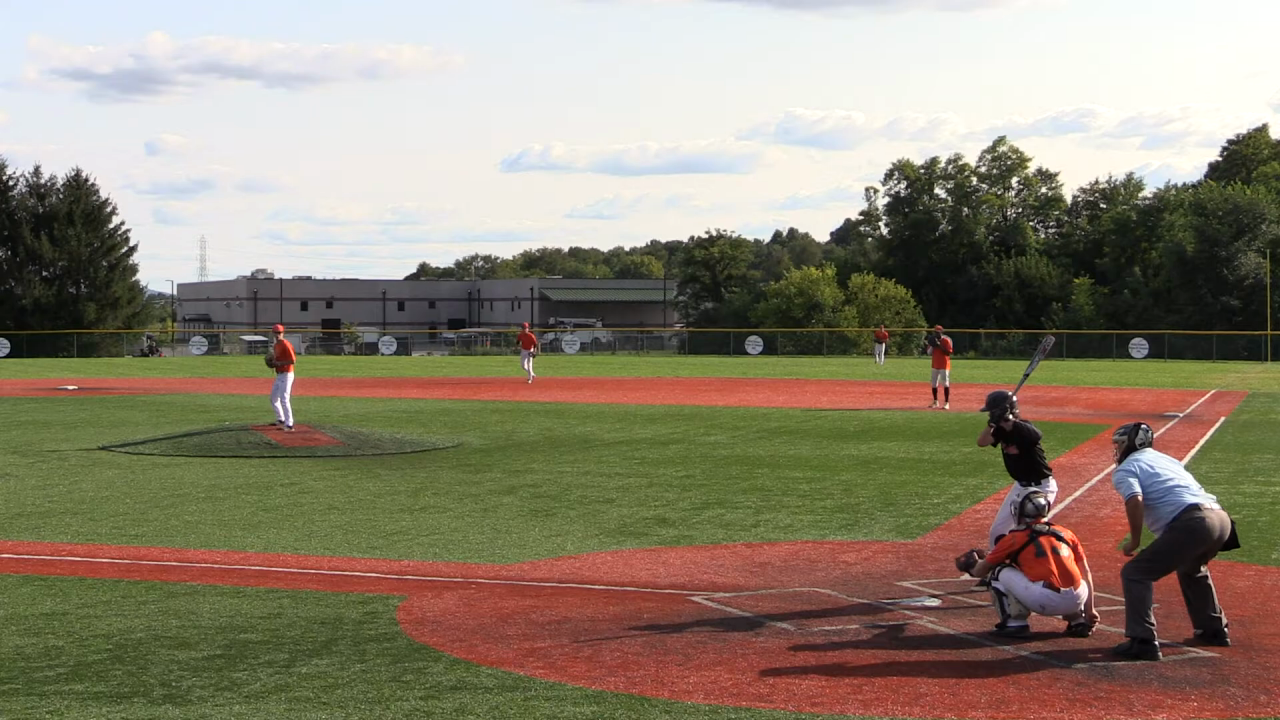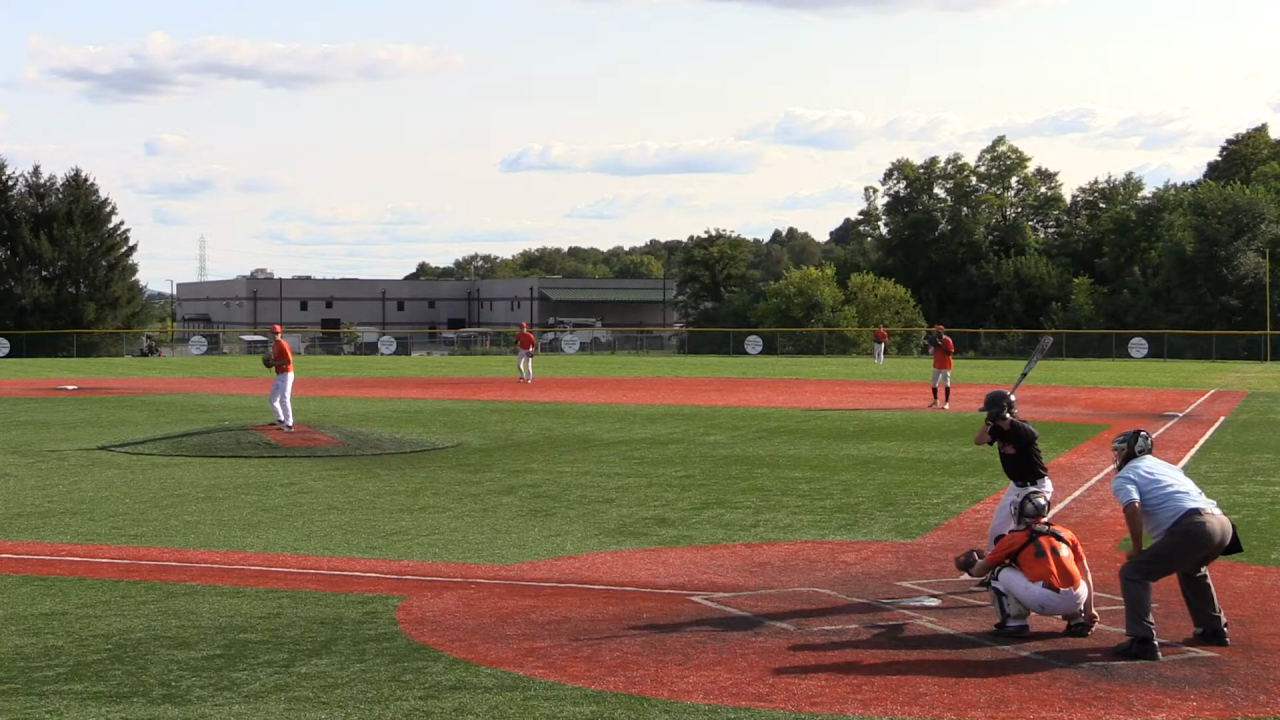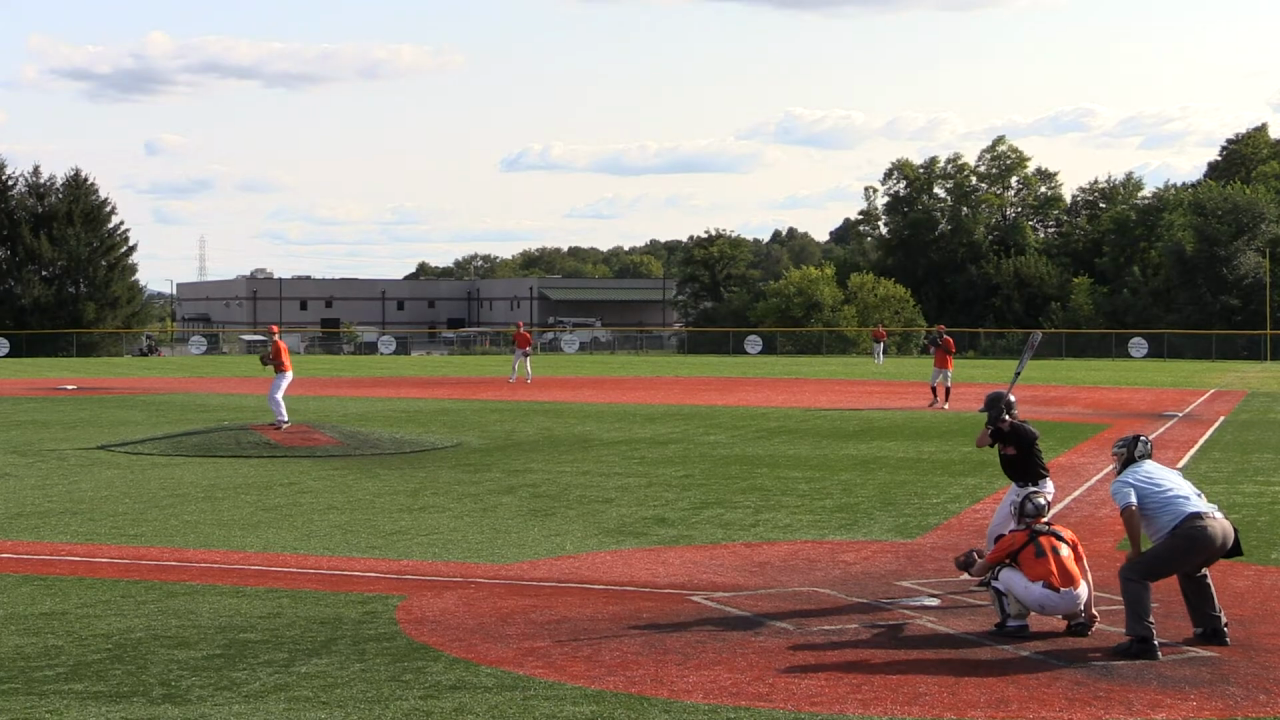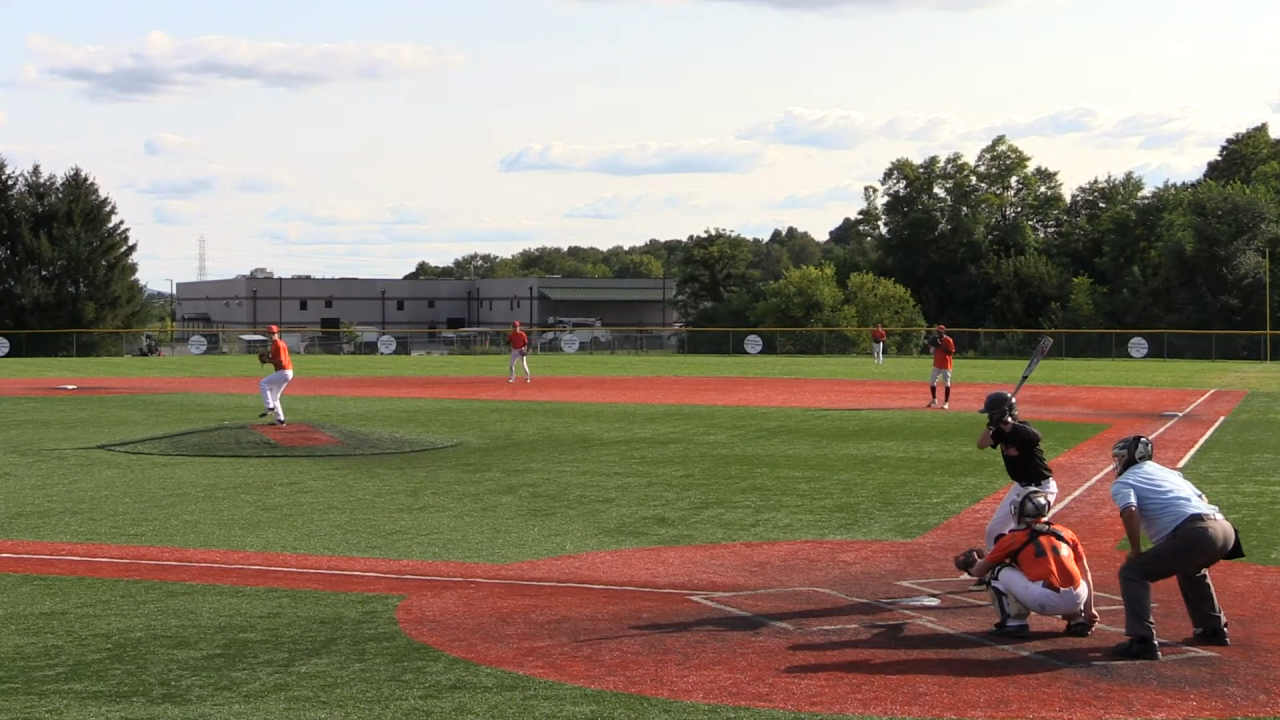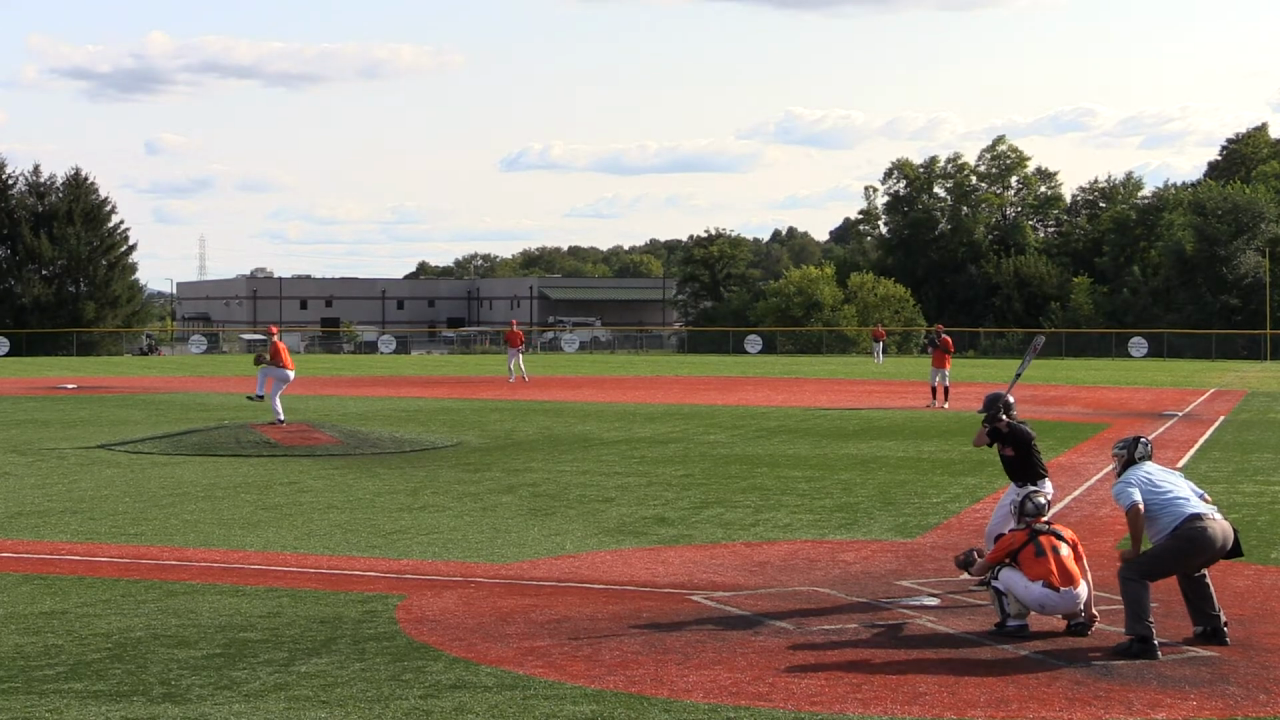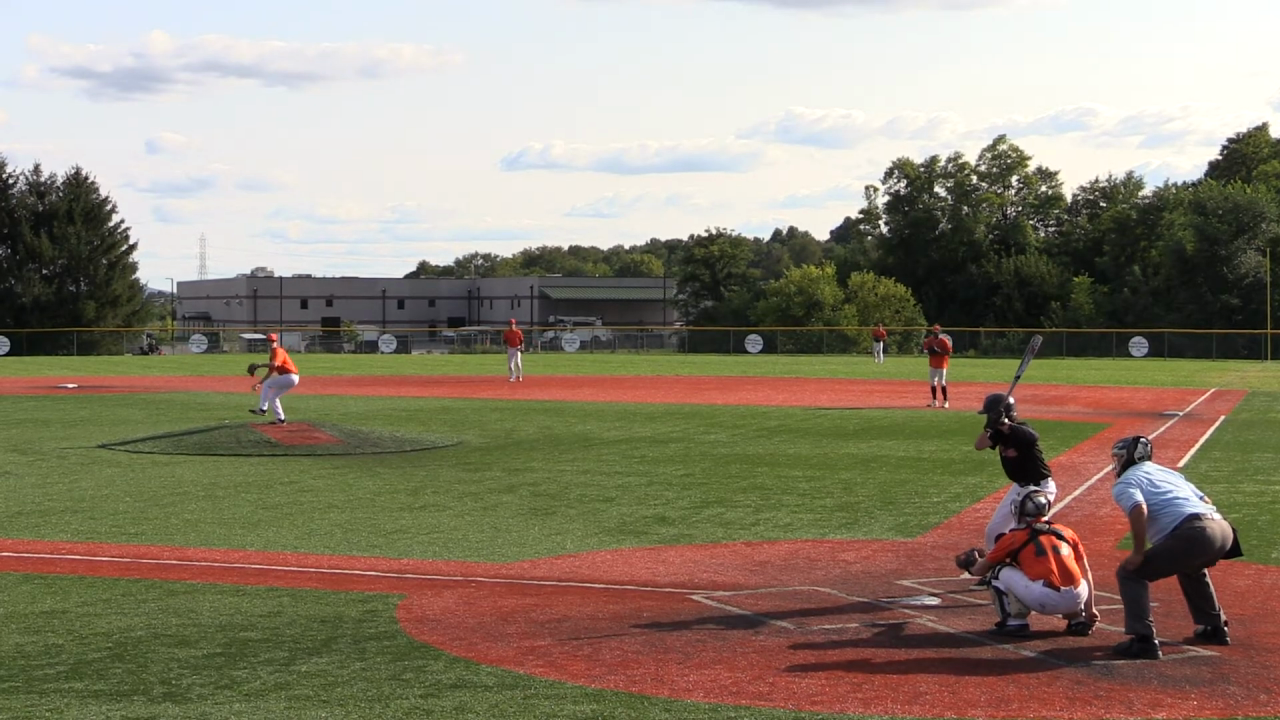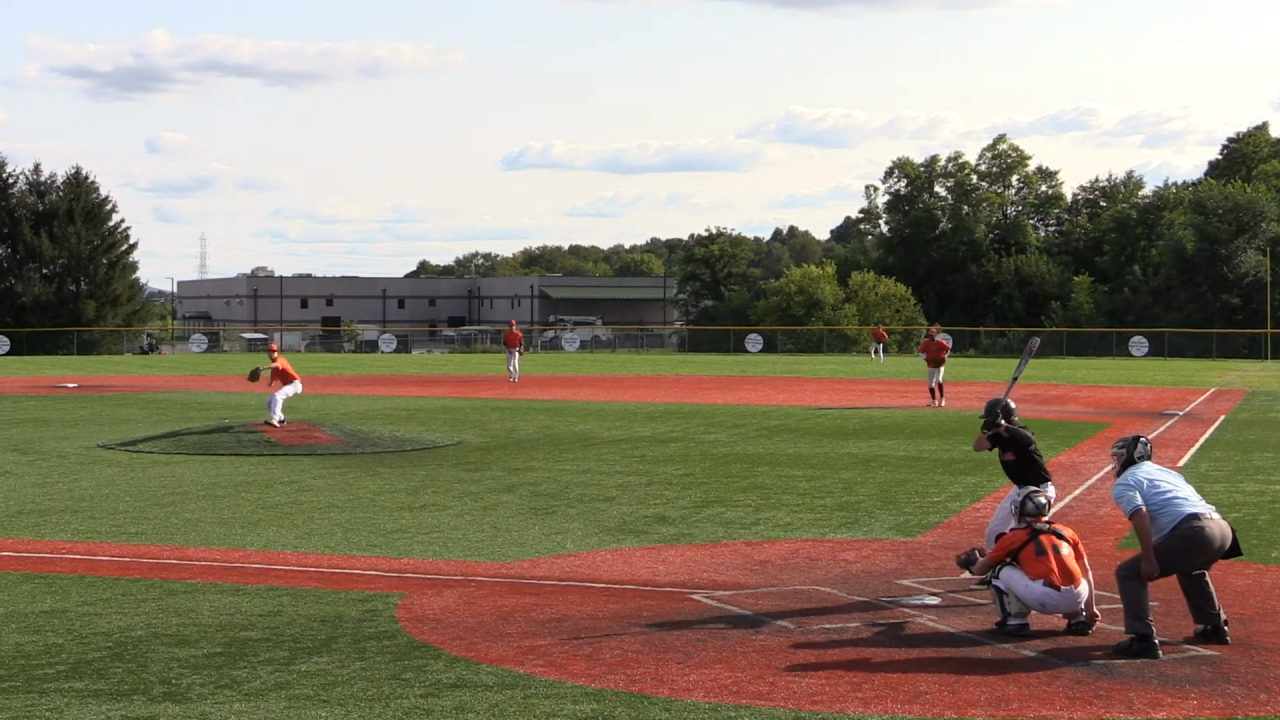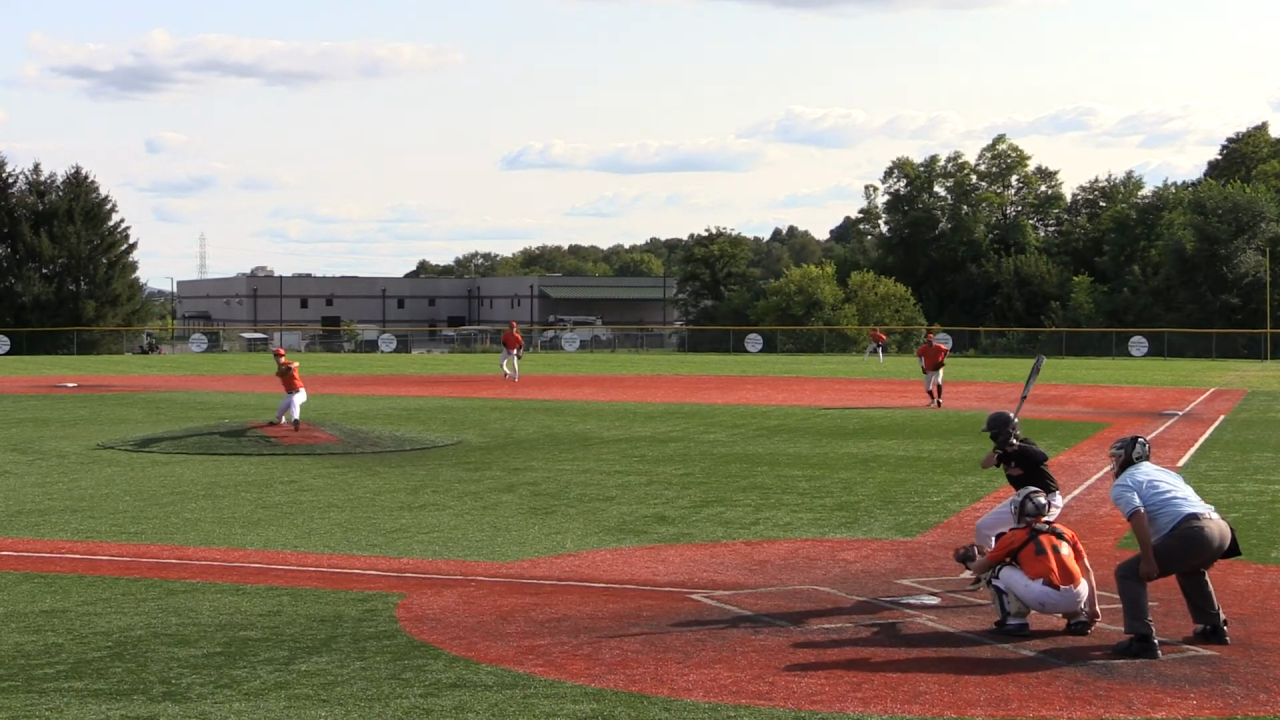
dt=0.2s
person 1, frame 1
left shoulder: (1124, 470)
right shoulder: (1168, 460)
left elbow: (1135, 501)
left wrist: (1134, 540)
left hip: (1193, 523)
right hip: (1220, 517)
left knee: (1135, 572)
right knee: (1192, 569)
left ankle: (1143, 642)
right ankle: (1214, 630)
person 1, frame 2
left shoulder: (1123, 477)
right shoulder: (1168, 467)
left elbow: (1133, 508)
left wrist: (1137, 548)
left hip: (1194, 528)
right hip: (1222, 523)
left knee: (1133, 572)
right knee: (1191, 570)
left ankle: (1143, 642)
right ankle: (1214, 629)
person 1, frame 3
left shoulder: (1122, 481)
right shoulder: (1168, 471)
left elbow: (1130, 511)
left wrist: (1136, 551)
left hip: (1195, 532)
right hip: (1223, 527)
left knee: (1132, 573)
right knee: (1191, 570)
left ankle: (1144, 641)
right ankle: (1214, 629)
person 1, frame 4
left shoulder: (1123, 482)
right shoulder: (1169, 472)
left elbow: (1130, 512)
left wrist: (1135, 551)
left hip: (1196, 533)
right hip: (1225, 528)
left knee: (1132, 572)
right knee: (1189, 569)
left ankle: (1143, 641)
right ankle: (1214, 629)
person 1, frame 5
left shoulder: (1124, 483)
right shoulder: (1170, 472)
left elbow: (1136, 509)
left wrist: (1135, 549)
left hip: (1196, 533)
right hip: (1224, 528)
left knee: (1131, 572)
right knee: (1189, 569)
left ankle: (1143, 641)
right ankle: (1214, 629)
person 1, frame 6
left shoulder: (1124, 483)
right shoulder: (1169, 472)
left elbow: (1139, 510)
left wrist: (1139, 553)
left hip: (1195, 533)
right hip: (1223, 528)
left knee: (1129, 573)
right knee: (1190, 568)
left ankle: (1144, 641)
right ankle: (1215, 628)
person 1, frame 7
left shoulder: (1123, 483)
right shoulder: (1168, 472)
left elbow: (1140, 514)
left wrist: (1148, 558)
left hip: (1193, 533)
right hip: (1222, 528)
left knee: (1128, 573)
right knee: (1190, 568)
left ankle: (1144, 640)
right ankle: (1215, 628)
person 1, frame 8
left shoulder: (1122, 484)
right shoulder: (1167, 473)
left elbow: (1138, 516)
left wrist: (1148, 560)
left hip: (1193, 533)
right hip: (1221, 528)
left knee: (1127, 573)
right knee: (1190, 568)
left ankle: (1144, 640)
right ankle: (1214, 628)
person 2, frame 1
left shoulder: (1024, 427)
right shoulder: (1001, 429)
left elbow: (1037, 435)
right elbow: (981, 442)
left wrist: (1010, 419)
right wrist: (992, 423)
left hip: (1040, 488)
right hip: (1020, 486)
right knee: (997, 531)
person 2, frame 2
left shoulder: (1021, 427)
right shoulder: (999, 428)
left elbow: (1033, 435)
right elbow: (978, 440)
left wrist: (1006, 418)
right wrist: (989, 421)
left hip: (1036, 488)
right hip: (1016, 487)
right knee: (995, 532)
person 2, frame 3
left shoulder: (1021, 428)
right shoulder: (999, 430)
left elbow: (1034, 435)
right elbow: (979, 443)
left wrist: (1006, 420)
right wrist: (989, 424)
left hip: (1037, 488)
right hip: (1017, 488)
right knee: (995, 531)
person 2, frame 4
left shoulder: (1023, 429)
right shoulder: (1001, 431)
left elbow: (1037, 437)
right elbow: (981, 445)
left wrist: (1008, 422)
right wrist: (991, 425)
left hip: (1040, 488)
right hip: (1020, 487)
right knee: (994, 531)
person 2, frame 5
left shoulder: (1020, 428)
right shoulder: (998, 432)
left elbow: (1029, 436)
right elbow: (977, 442)
left wrist: (1002, 420)
right wrist: (987, 421)
left hip: (1036, 490)
right hip: (1017, 488)
right knee: (992, 532)
person 2, frame 6
left shoulder: (1022, 429)
right shoulder: (1000, 432)
left elbow: (1034, 438)
right elbow: (979, 446)
left wrist: (1005, 424)
right wrist: (988, 427)
left hip: (1039, 488)
right hip: (1019, 488)
right knee: (993, 531)
person 2, frame 7
left shoulder: (1020, 433)
right shoulder: (998, 435)
left elbow: (1029, 442)
right elbow: (977, 446)
left wrist: (1001, 425)
right wrist: (986, 428)
left hip: (1039, 492)
right hip: (1021, 491)
right knee: (993, 533)
person 2, frame 8
left shoulder: (1025, 447)
right shoulder: (1003, 449)
left elbow: (1043, 456)
right elbow: (984, 464)
left wrist: (1015, 445)
right wrist: (998, 450)
left hip: (1047, 500)
right knee: (984, 527)
person 3, frame 1
left shoulder: (1015, 538)
right shoulder: (1066, 533)
left elbow: (980, 571)
right elbow: (1086, 573)
left wrist: (971, 566)
right wrist: (1089, 610)
left hip: (1045, 601)
right hip: (1077, 600)
left knee: (999, 572)
left ankle: (1016, 624)
right ankle: (1078, 621)
person 3, frame 2
left shoulder: (1015, 538)
right shoulder: (1066, 533)
left elbow: (979, 571)
right elbow: (1085, 573)
left wrist: (971, 566)
right wrist: (1089, 610)
left hip: (1045, 601)
right hip: (1076, 600)
left knee: (999, 572)
left ankle: (1015, 624)
right ankle: (1078, 621)
person 3, frame 3
left shoulder: (1015, 538)
right shoulder: (1066, 533)
left elbow: (979, 571)
right elbow: (1085, 572)
left wrist: (970, 566)
right wrist: (1089, 610)
left hip: (1046, 601)
right hip: (1077, 600)
left knee: (999, 572)
left ankle: (1015, 624)
right ankle: (1078, 621)
person 3, frame 4
left shoulder: (1015, 537)
right shoulder: (1066, 532)
left elbow: (979, 571)
right elbow: (1085, 572)
left wrist: (970, 566)
right wrist: (1089, 609)
left hip: (1045, 601)
right hip: (1077, 600)
left knee: (999, 572)
left ankle: (1015, 623)
right ankle: (1078, 621)
person 3, frame 5
left shoulder: (1014, 537)
right shoulder: (1066, 532)
left elbow: (980, 570)
right elbow: (1085, 572)
left wrist: (970, 566)
right wrist: (1089, 609)
left hip: (1045, 600)
right hip: (1076, 599)
left knee: (999, 572)
left ankle: (1015, 623)
right ankle: (1077, 620)
person 3, frame 6
left shoulder: (1015, 537)
right shoulder: (1067, 532)
left elbow: (980, 570)
right elbow: (1086, 572)
left wrist: (971, 565)
right wrist: (1090, 609)
left hip: (1046, 600)
right hip: (1077, 599)
left knee: (999, 571)
left ankle: (1016, 623)
right ankle: (1078, 620)
person 3, frame 7
left shoulder: (1015, 536)
right shoulder: (1067, 532)
left elbow: (980, 570)
right elbow: (1086, 571)
left wrist: (971, 564)
right wrist: (1090, 608)
left hip: (1046, 599)
right hip: (1077, 599)
left knee: (1000, 571)
left ankle: (1015, 622)
right ankle: (1078, 619)
person 3, frame 8
left shoulder: (1015, 536)
right shoulder: (1065, 532)
left elbow: (980, 568)
right elbow: (1086, 570)
left wrist: (969, 562)
right wrist: (1093, 606)
left hip: (1045, 598)
right hip: (1077, 598)
left knee: (1000, 571)
left ankle: (1015, 622)
right ankle: (1079, 619)
